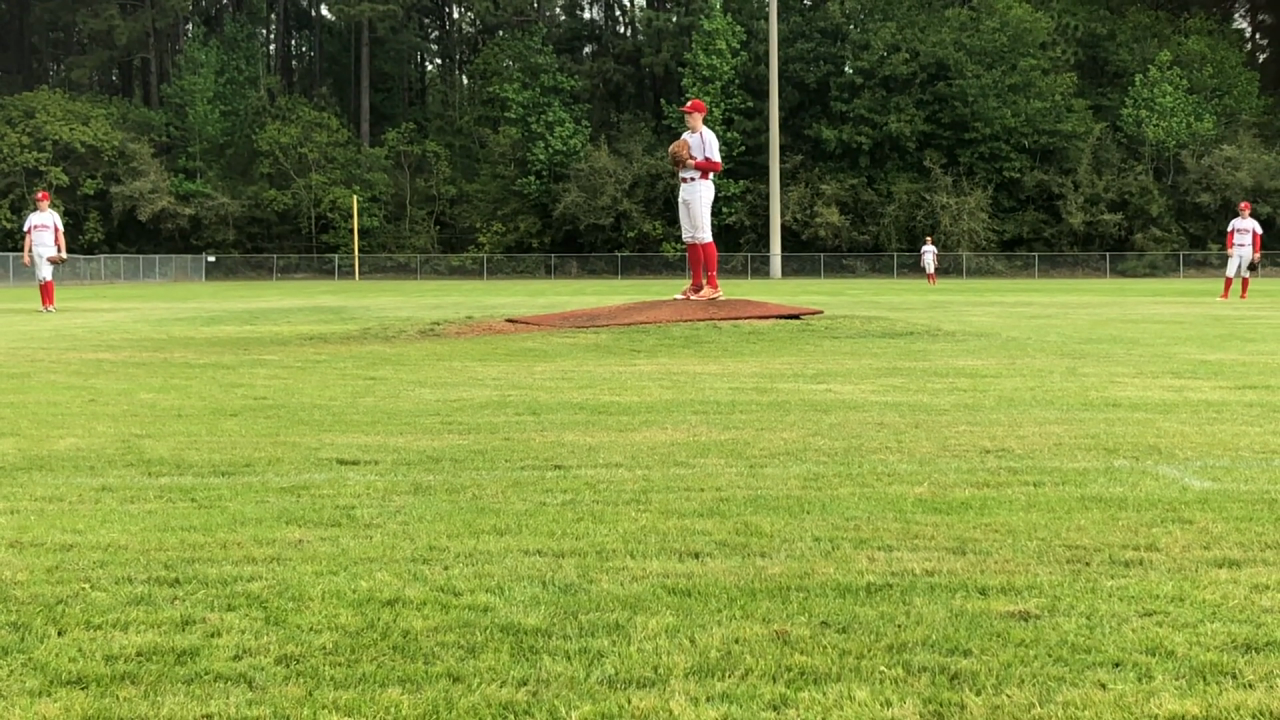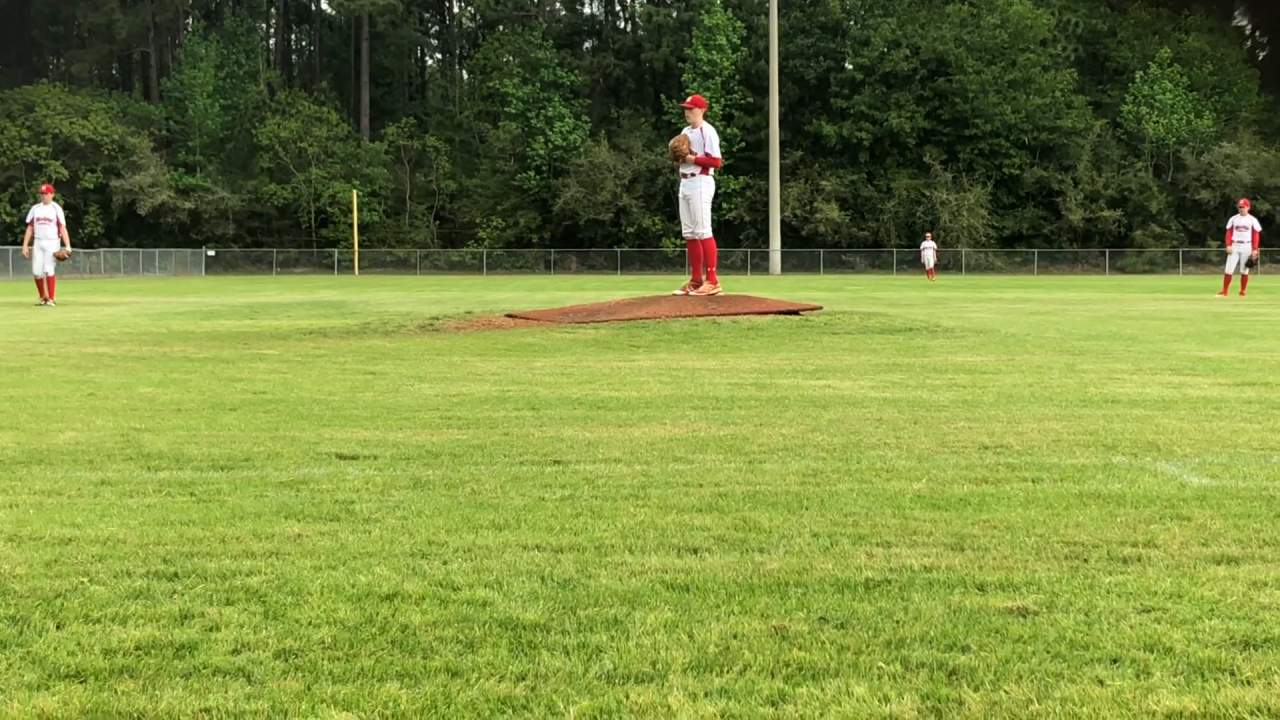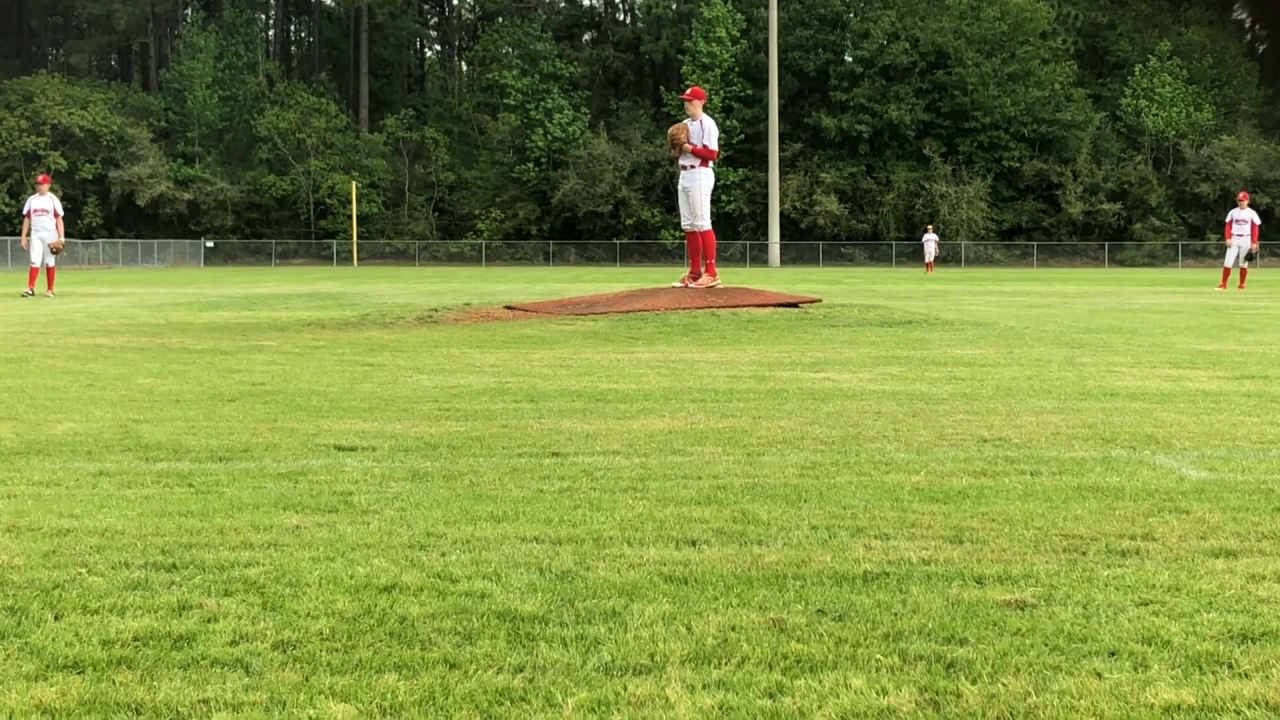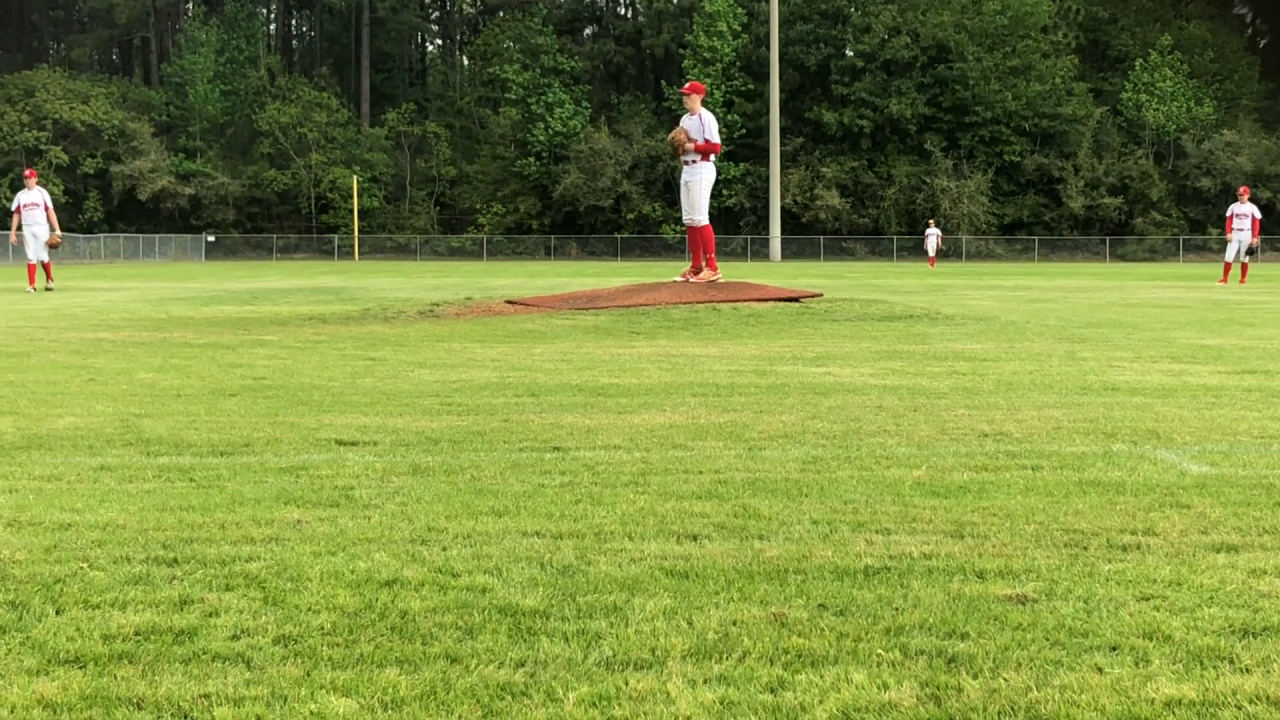
dt=0.5s
person 1, frame 1
left shoulder: (707, 136)
right shoulder: (685, 136)
left elbow: (716, 166)
left wrist: (691, 163)
left hip: (700, 187)
right hip: (684, 187)
left knee: (703, 236)
right knee: (689, 238)
left ankle: (712, 285)
right ankle: (696, 284)
person 1, frame 2
left shoulder: (707, 131)
right shoulder: (685, 132)
left elbow: (716, 162)
left wrist: (692, 158)
left hip: (700, 183)
right hip: (685, 183)
left knee: (703, 231)
right knee: (689, 233)
left ankle: (712, 281)
right ankle: (696, 280)
person 1, frame 3
left shoulder: (707, 124)
right shoulder: (685, 124)
left elbow: (712, 155)
left wrist: (688, 148)
left hip: (700, 175)
right hip: (684, 175)
left knee: (702, 223)
right knee: (688, 225)
left ankle: (711, 273)
right ankle: (695, 272)
person 1, frame 4
left shoulder: (706, 118)
right shoulder: (684, 120)
left elbow: (715, 147)
left wrist: (692, 148)
left hip: (702, 171)
right hip: (687, 171)
left knee: (699, 218)
right knee: (689, 220)
left ankle: (712, 267)
right ankle: (696, 267)
